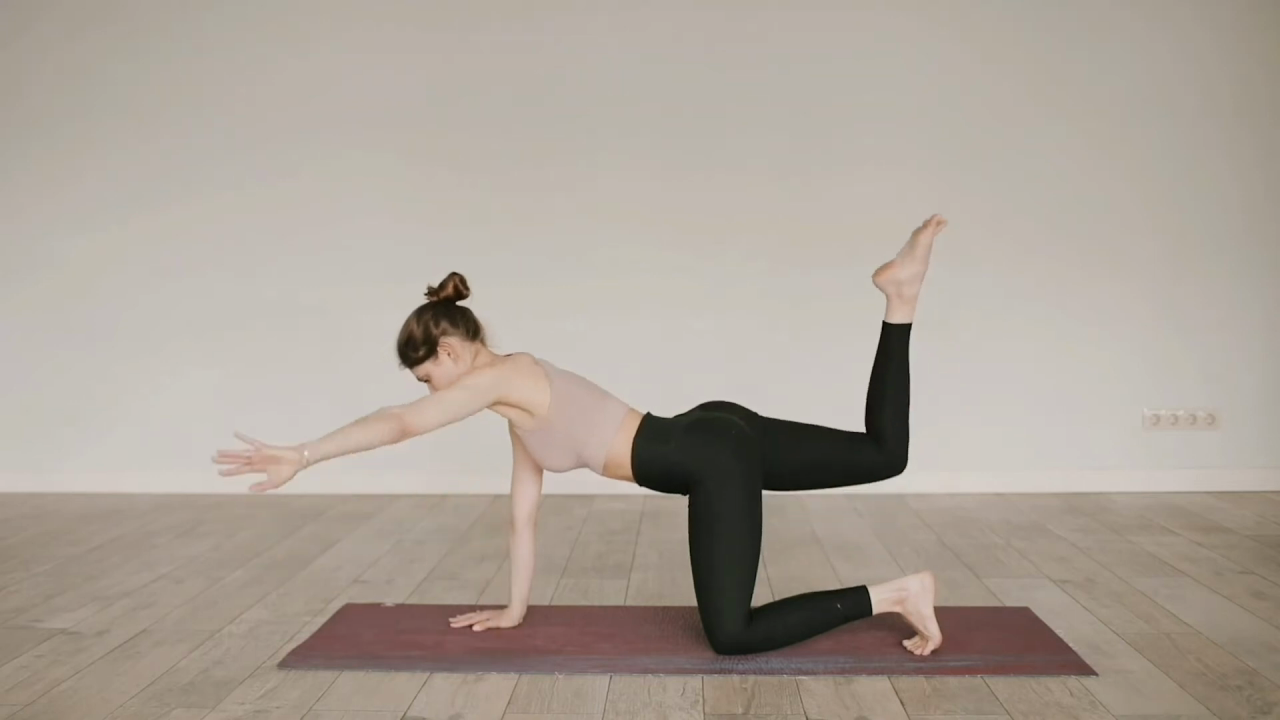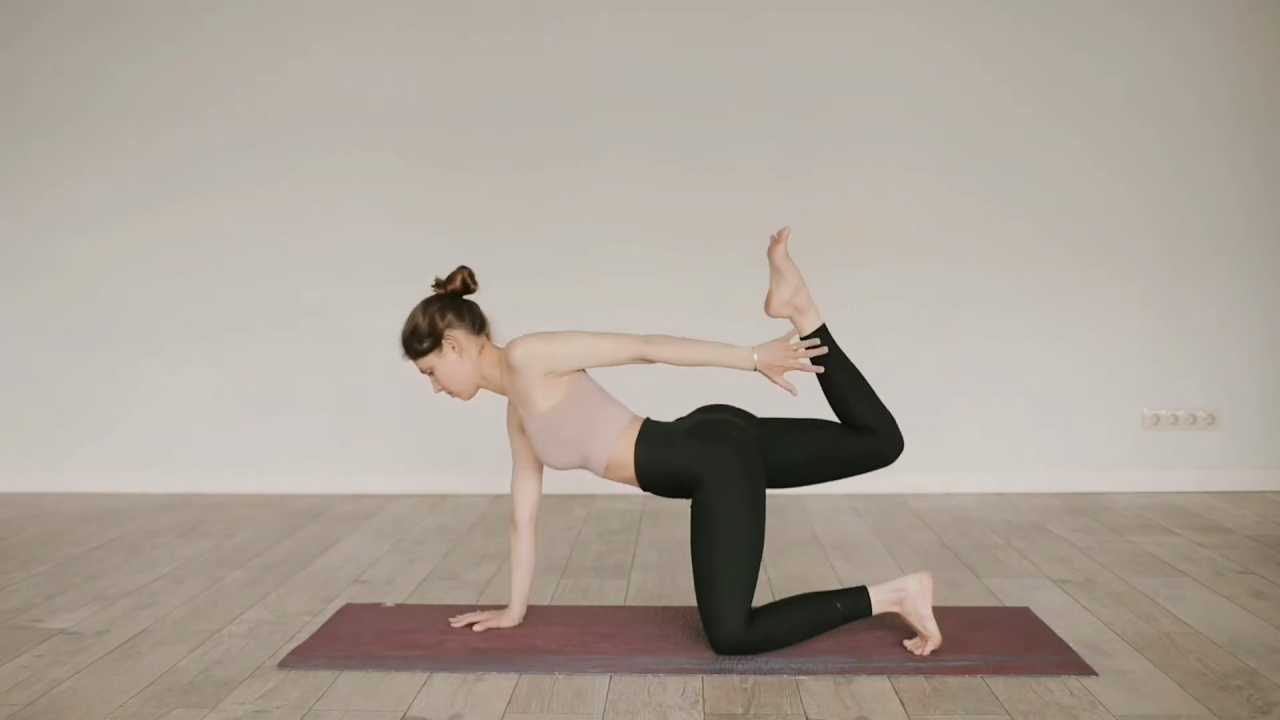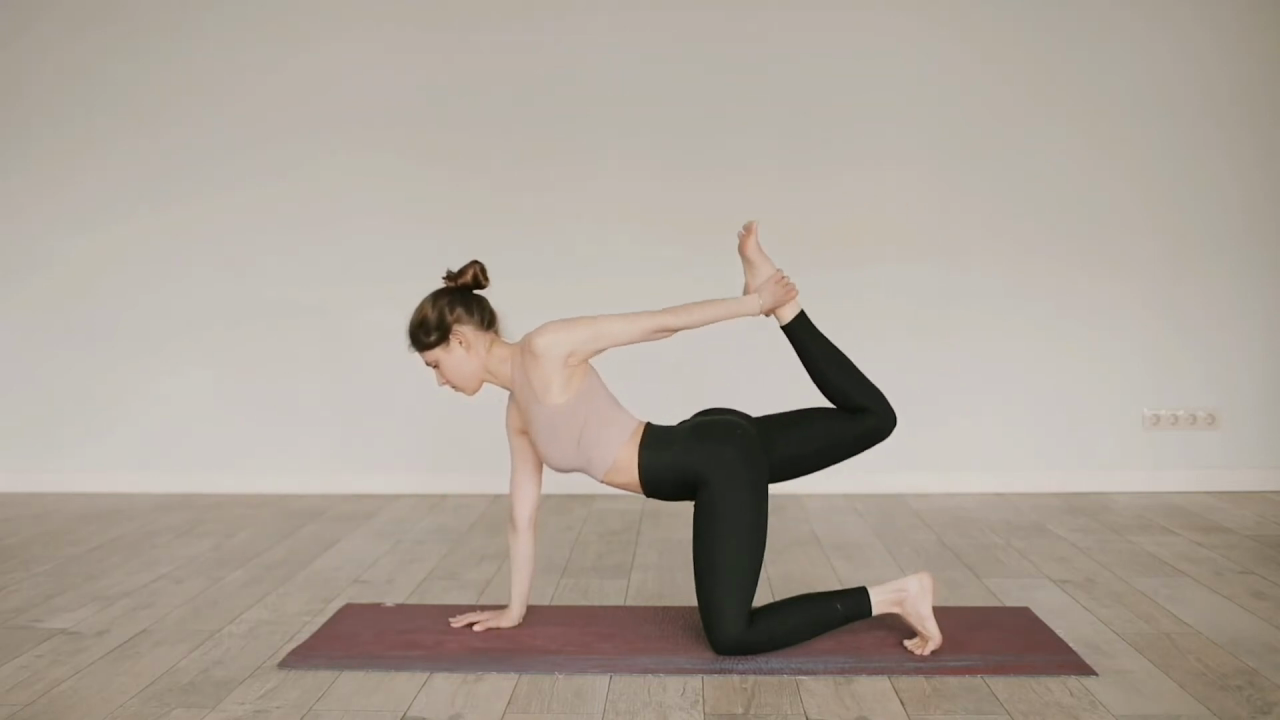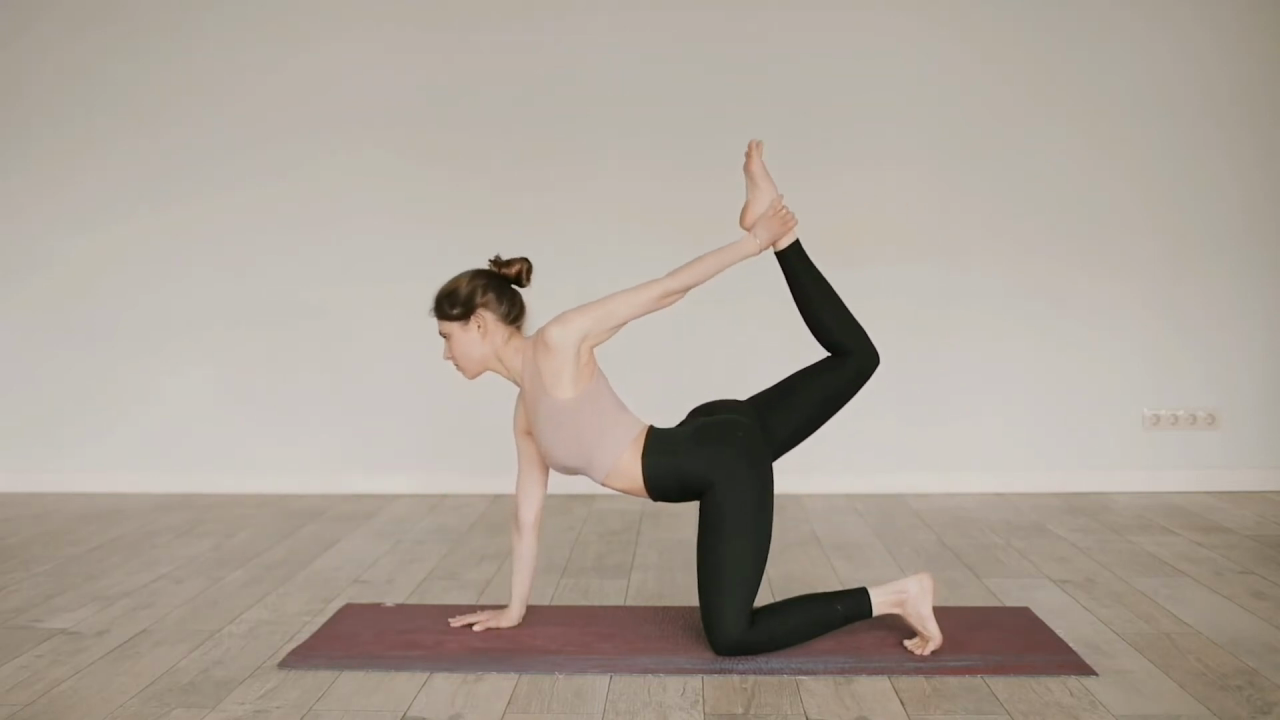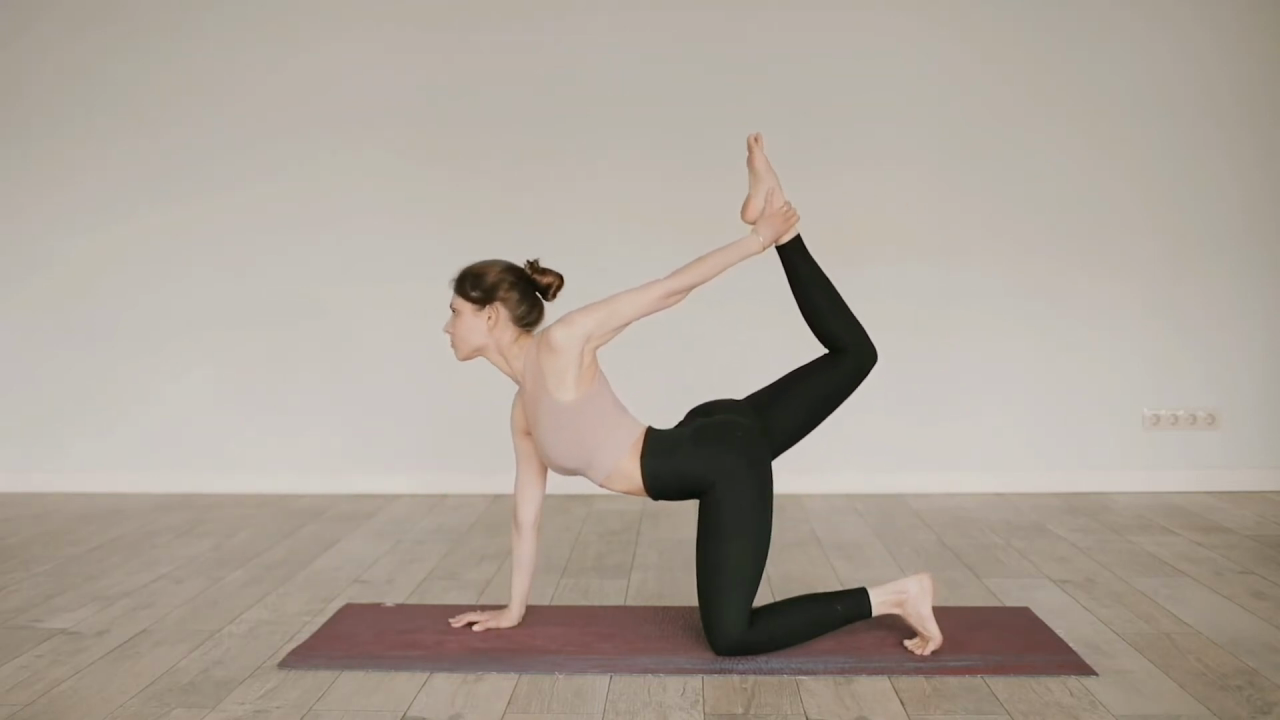
dt=1s
person 1, frame 1
left shoulder: (501, 376)
right shoulder: (517, 395)
left elbow: (406, 420)
right elbow: (524, 513)
left wrist: (301, 455)
right wrist: (514, 608)
left hip: (714, 460)
right hip: (717, 440)
left knee: (730, 635)
right knee: (883, 455)
left ankle: (890, 596)
right ankle: (899, 296)
person 1, frame 2
left shoulder: (526, 358)
right shoulder: (518, 410)
left elbow: (645, 347)
right elbow: (524, 514)
left wrist: (754, 357)
right wrist: (513, 608)
left hip: (717, 455)
right hip: (713, 448)
left knee: (731, 635)
left ankle: (891, 594)
person 1, frame 3
left shoulder: (545, 350)
right shoulder: (518, 410)
left elbow: (659, 323)
right elbow: (522, 517)
left wrist: (753, 304)
right wrist: (514, 609)
left hip: (721, 459)
right hip: (714, 456)
left knee: (731, 637)
left ankle: (890, 596)
person 1, frame 4
left shoulder: (558, 343)
right shoulder: (526, 411)
left elbow: (665, 289)
right elbow: (528, 515)
left wrist: (754, 242)
right wrist: (513, 609)
left hip: (724, 459)
right hip: (714, 448)
left knee: (732, 638)
left ankle: (891, 598)
person 1, frame 5
left shoulder: (561, 343)
right shoulder: (523, 408)
left elbow: (669, 289)
right elbow: (527, 514)
left wrist: (759, 240)
right wrist: (514, 608)
left hip: (725, 459)
right hip: (712, 448)
left knee: (731, 638)
left ankle: (891, 599)
